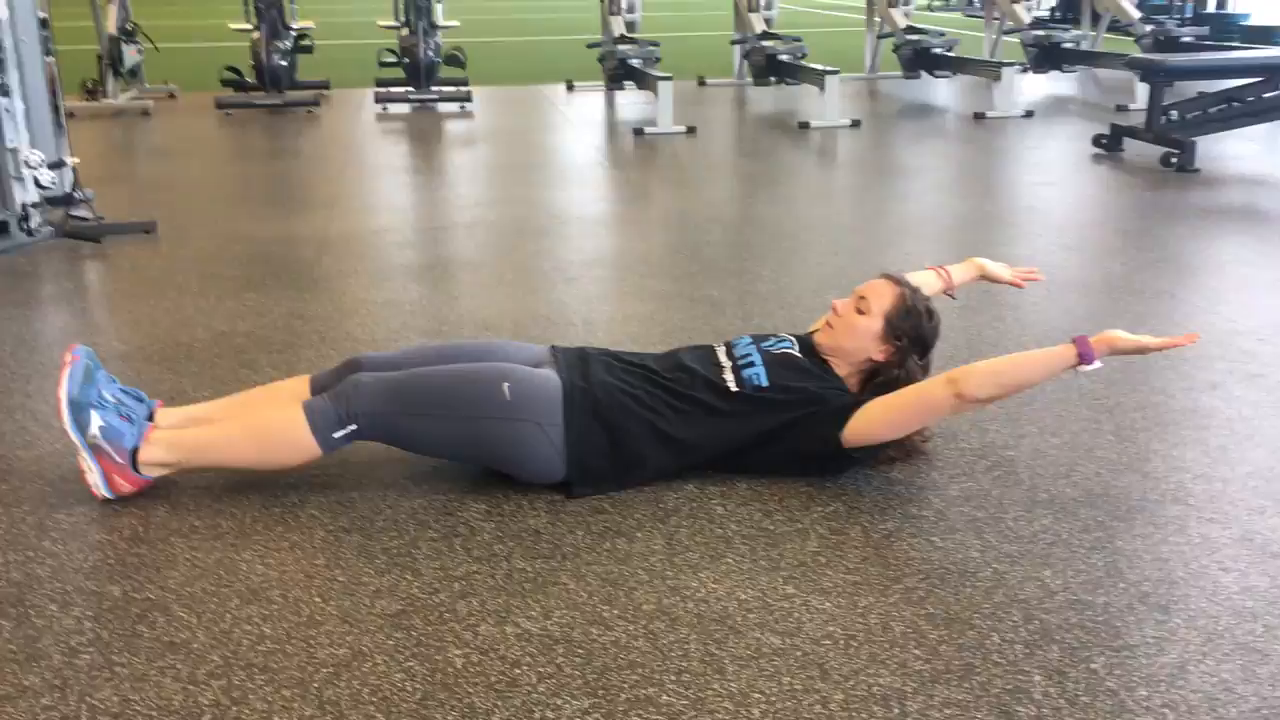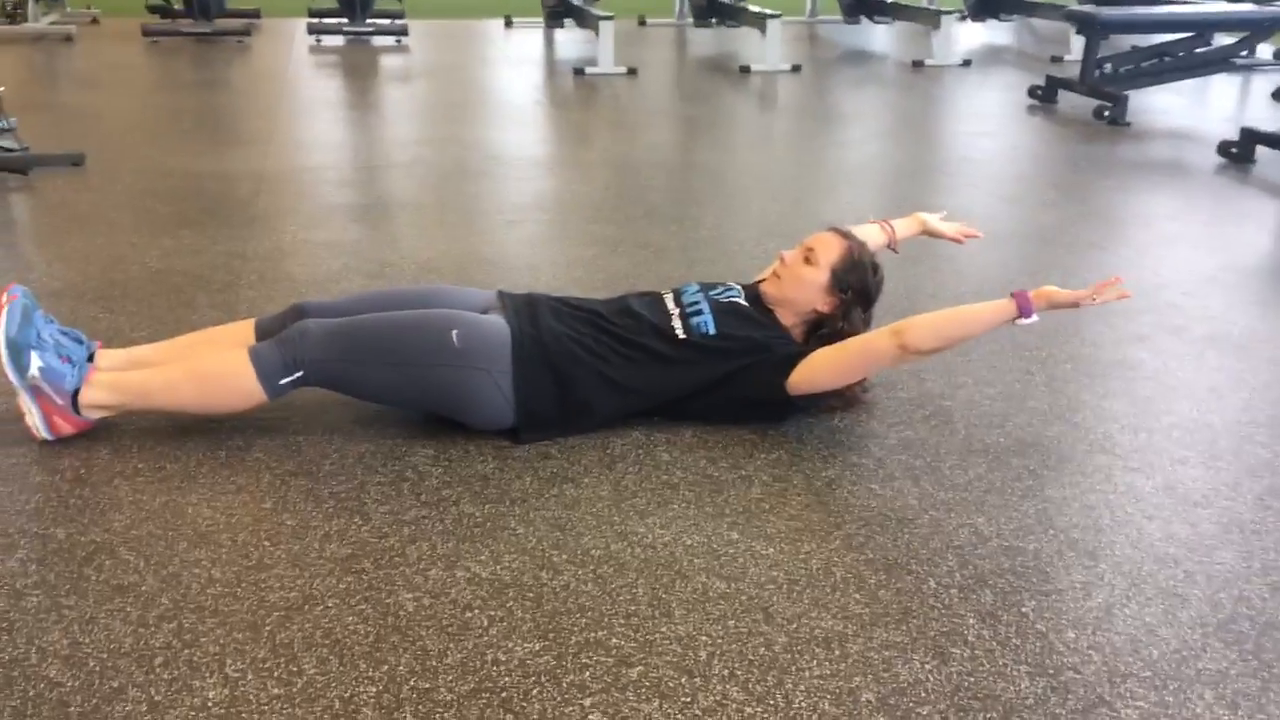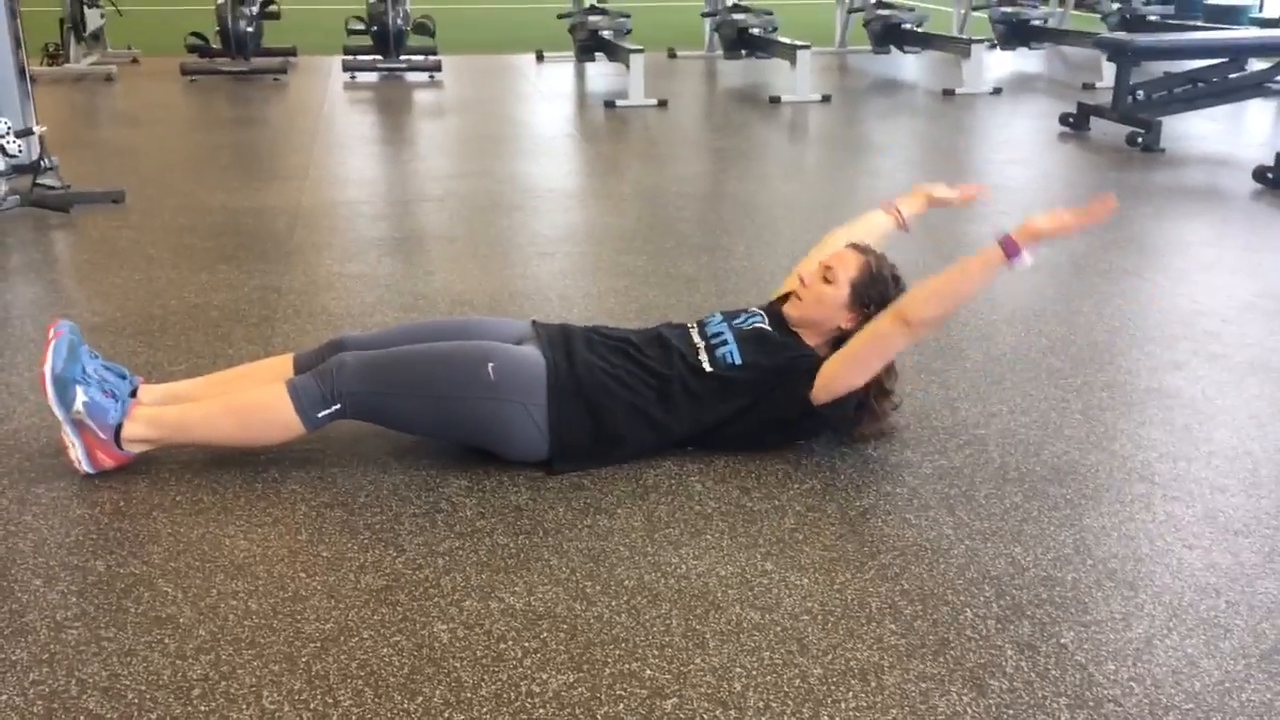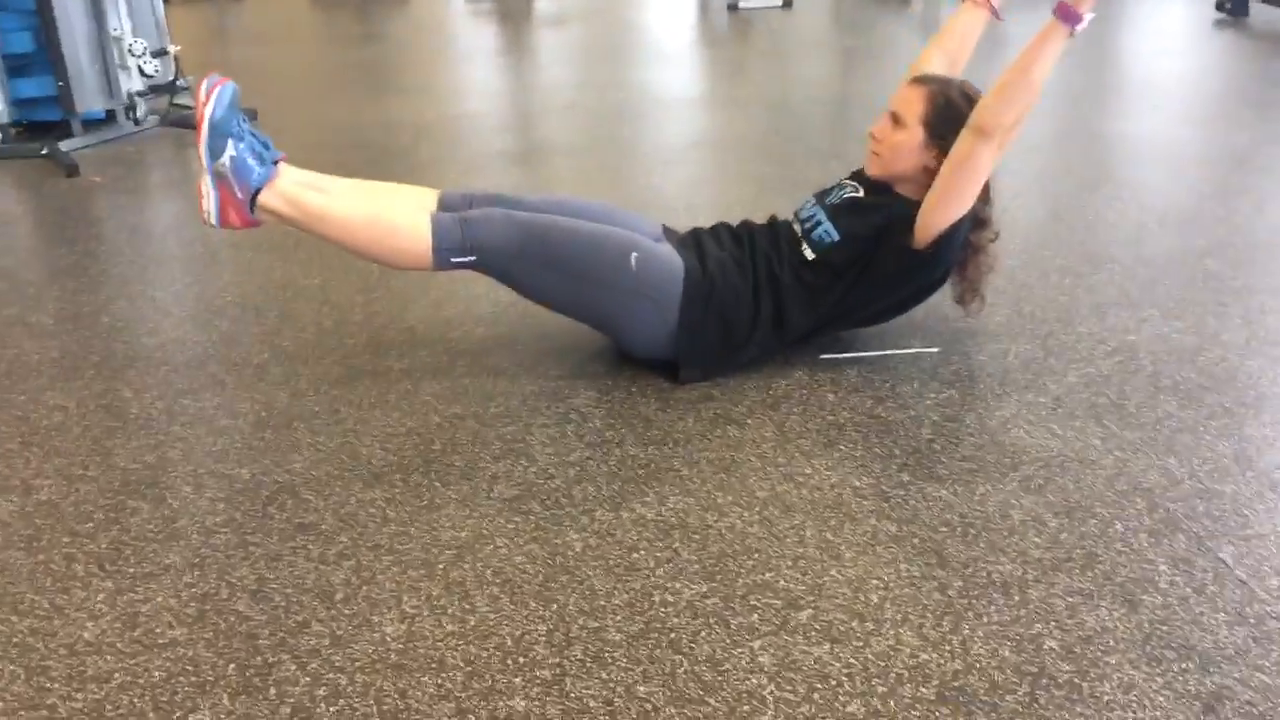
dt=1s
person 1, frame 1
left shoulder: (834, 414)
right shoulder: (805, 355)
left elbow: (960, 386)
right elbow: (899, 287)
left wrist: (1092, 349)
right wrist: (971, 265)
left hip: (574, 433)
right hip: (571, 374)
left knee: (359, 408)
right knee: (360, 372)
left ankle: (137, 454)
right ankle: (153, 422)
person 1, frame 2
left shoulder: (778, 367)
right shoulder: (751, 300)
left elbow: (903, 337)
right elbow: (845, 238)
left wrist: (1030, 302)
right wrist: (914, 221)
left hip: (519, 378)
right hip: (517, 318)
left knee: (303, 355)
right knee: (305, 315)
right ankle: (95, 363)
person 1, frame 3
left shoulder: (811, 386)
right shoulder: (776, 319)
left elbow: (904, 317)
right elbow: (844, 244)
left wrist: (1012, 245)
right wrist: (912, 203)
left hip: (561, 413)
right hip: (552, 350)
left knee: (347, 391)
right knee: (338, 351)
left ankle: (119, 426)
right ankle: (137, 397)
person 1, frame 4
left shoulder: (920, 244)
right shoulder: (879, 188)
left elbow: (987, 131)
right elbow: (935, 81)
left hip: (691, 311)
right hip: (684, 257)
left knee: (479, 237)
right knee: (478, 206)
left ankle: (263, 191)
right ankle: (273, 182)
